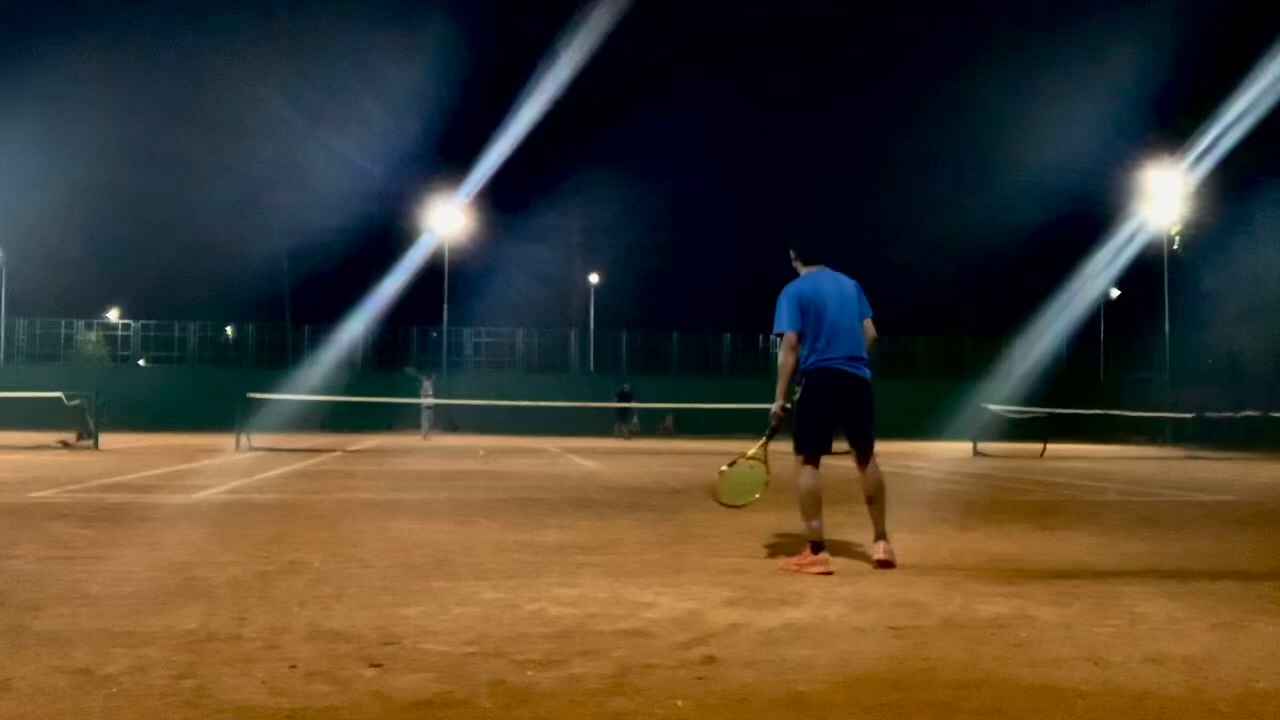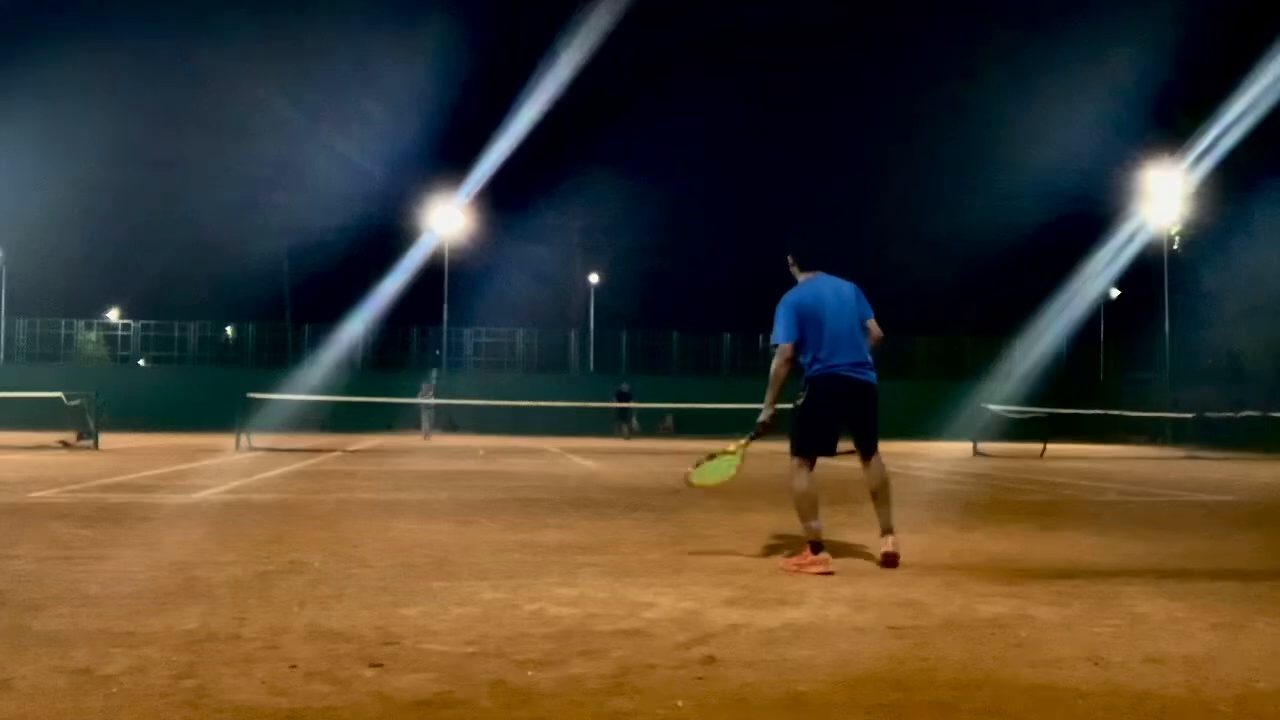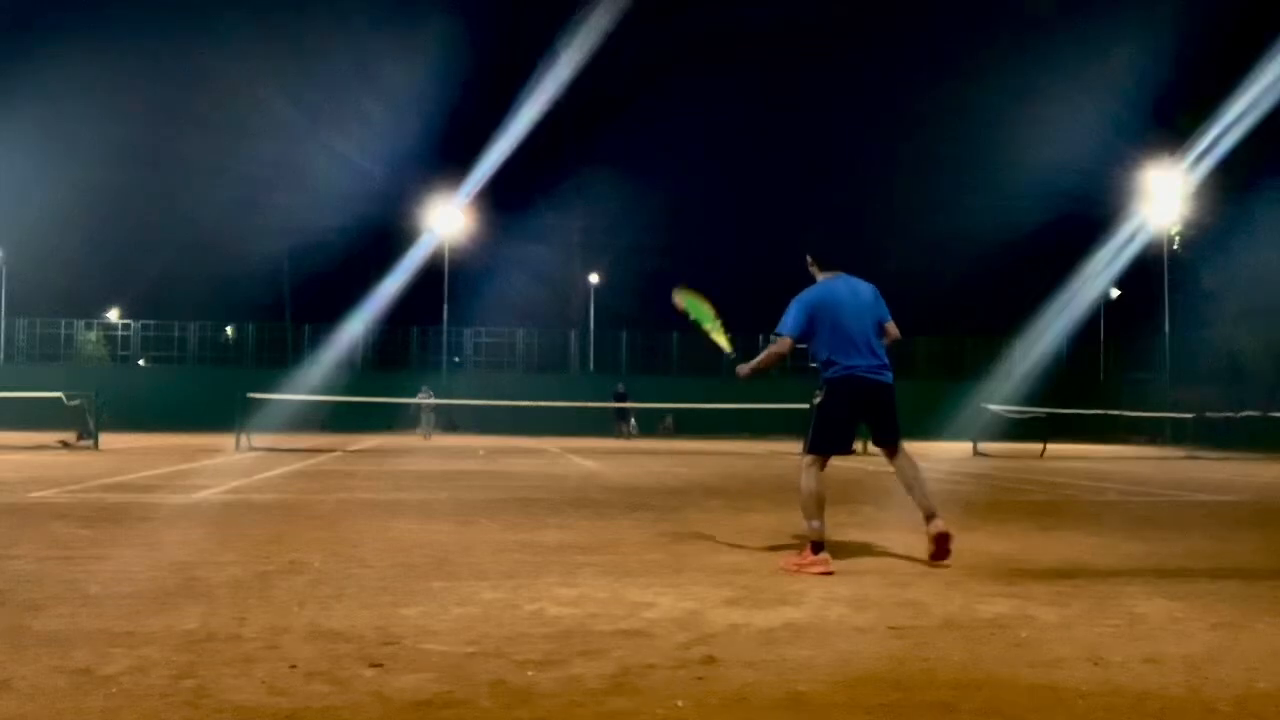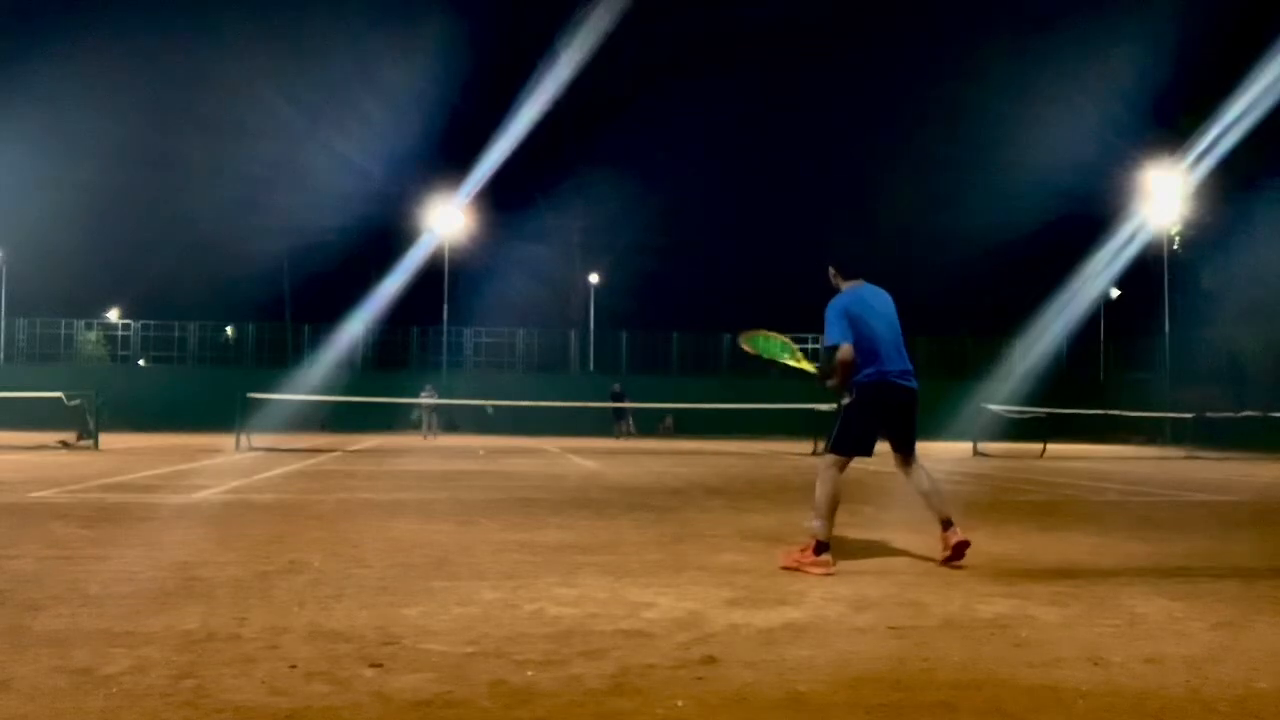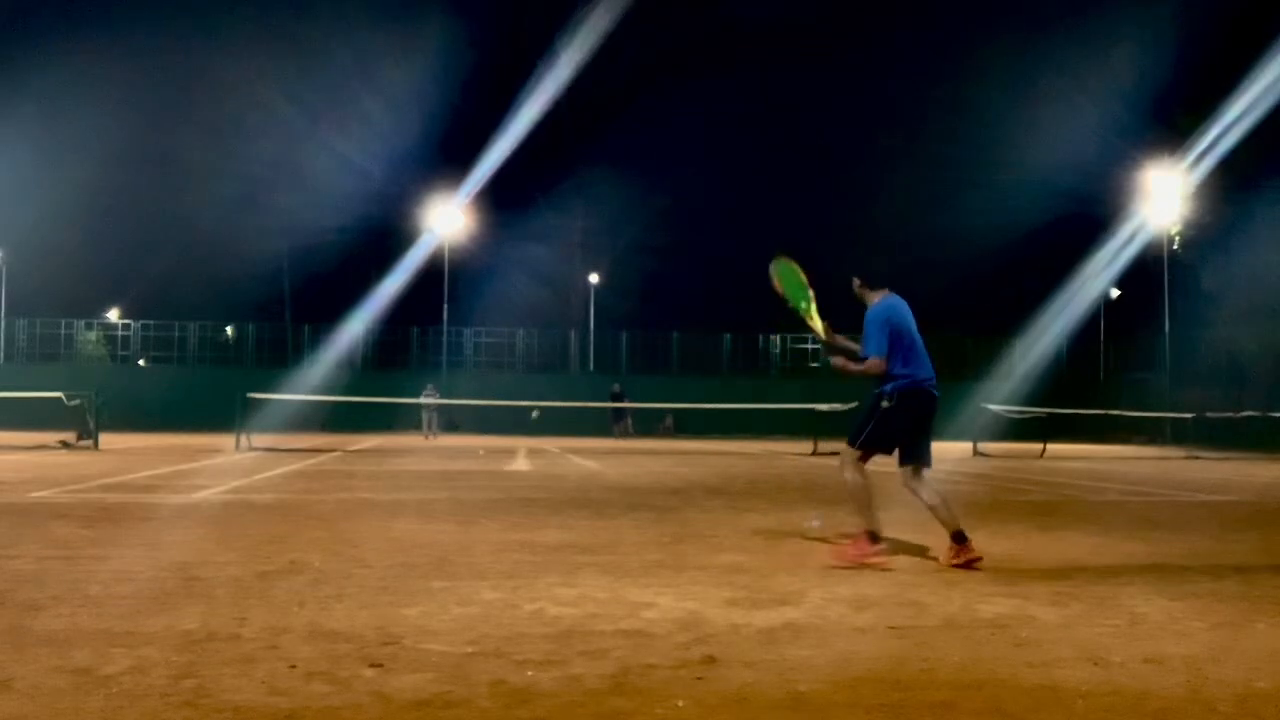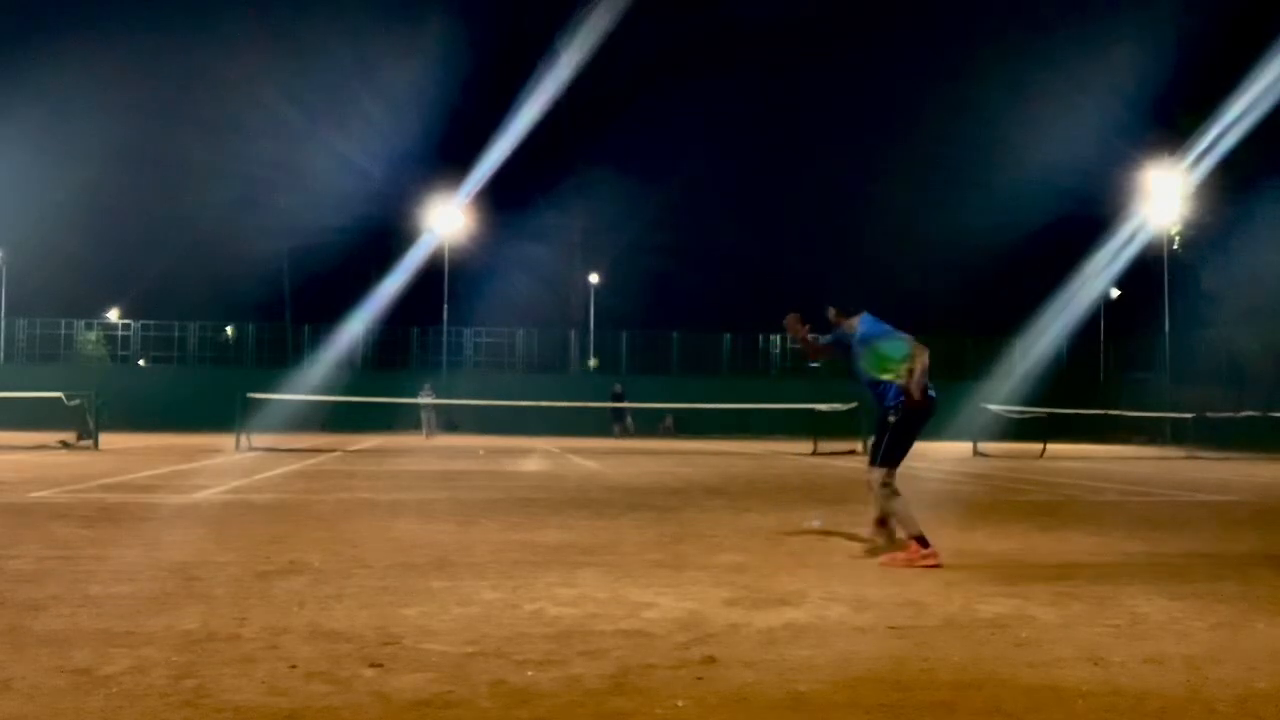
dt=0.3s
person 1, frame 1
left shoulder: (793, 292)
right shoulder: (850, 285)
left elbow: (790, 346)
right elbow: (870, 334)
left wrist: (780, 398)
left hip: (818, 380)
right hip: (857, 379)
left knee: (807, 463)
right knee: (866, 459)
left ankle: (816, 552)
right ankle: (881, 542)
person 1, frame 2
left shoulder: (792, 300)
right shoulder: (849, 289)
left elbow: (784, 356)
right elbow: (875, 334)
left wrist: (768, 407)
left hip: (823, 385)
right hip: (863, 383)
left knee: (801, 465)
right knee: (870, 456)
left ankle: (815, 552)
right ankle: (888, 537)
person 1, frame 3
left shoulder: (808, 299)
right shoulder: (867, 290)
left elbow: (782, 346)
right elbow: (892, 335)
left wrist: (749, 368)
left hip: (840, 386)
right hip: (879, 383)
left knee: (811, 465)
right knee: (895, 452)
left ankle: (817, 552)
right ankle: (933, 522)
person 1, frame 4
left shoulder: (839, 305)
right shoulder: (883, 296)
left elbow: (846, 355)
left wrist: (837, 380)
right wrist: (846, 374)
left hip: (869, 390)
right hip: (904, 388)
left knee: (830, 465)
right knee: (908, 462)
left ankle: (818, 552)
right ankle: (950, 532)
person 1, frame 5
left shoulder: (877, 313)
right shoulder: (894, 303)
left elbow: (876, 366)
left wrist: (844, 366)
right wrist: (837, 341)
left hip: (901, 395)
right hip: (923, 395)
left knee: (851, 460)
right knee: (914, 477)
left ankle: (871, 541)
right ankle: (962, 545)
person 1, frame 6
left shoulder: (872, 332)
right shoulder: (846, 333)
left elbow: (920, 350)
right elbow: (816, 349)
left wrist: (917, 381)
right wrist: (800, 335)
left hip: (906, 404)
right hip: (897, 404)
left knee: (878, 478)
right knee: (880, 471)
left ankle: (922, 548)
right ankle: (883, 523)
